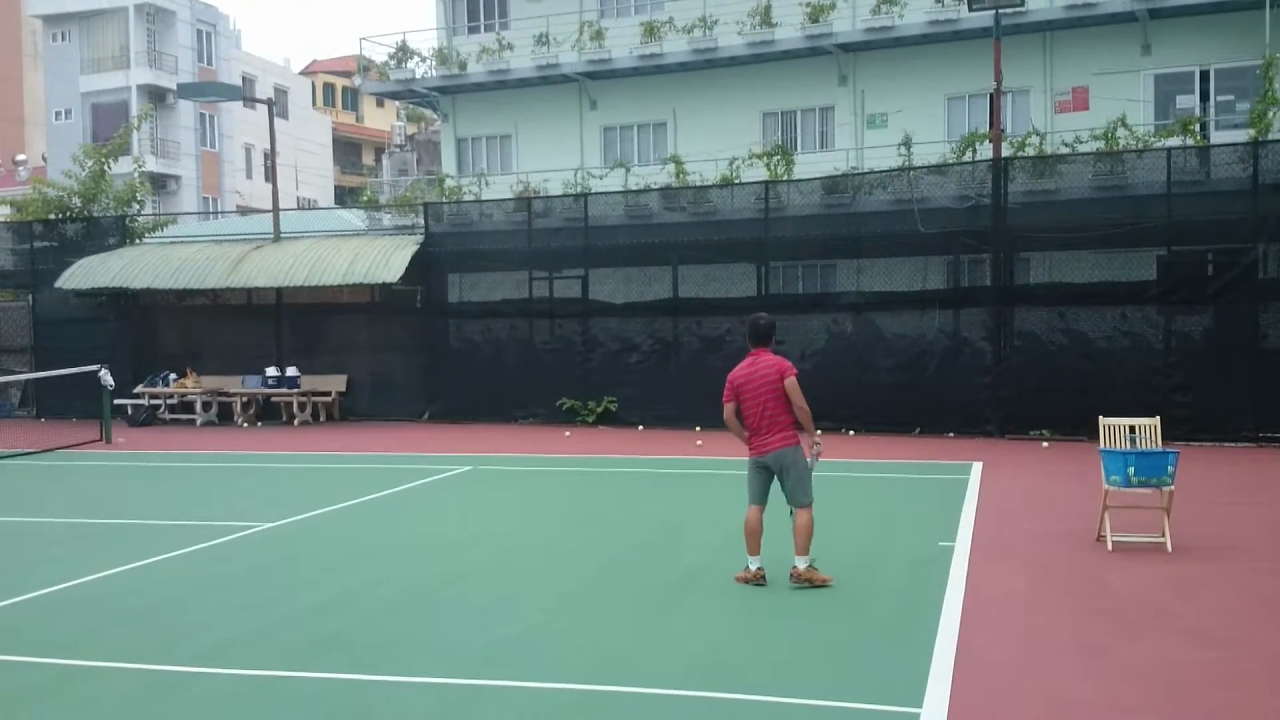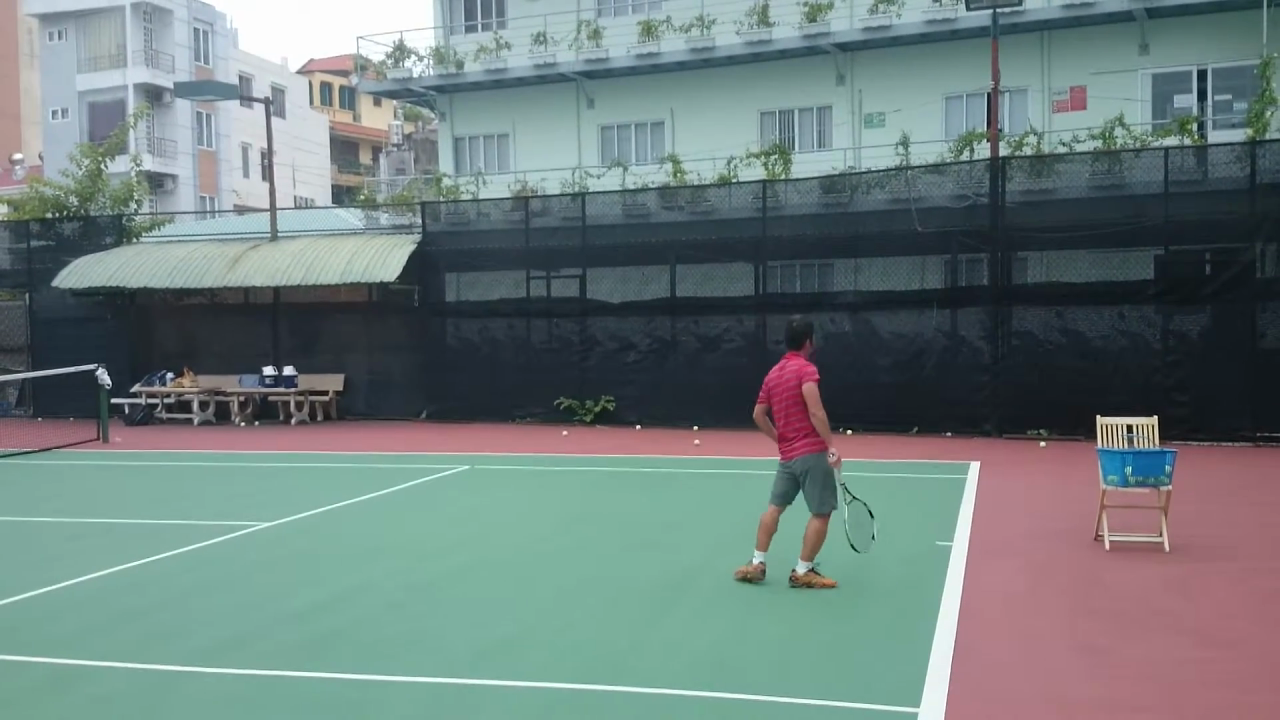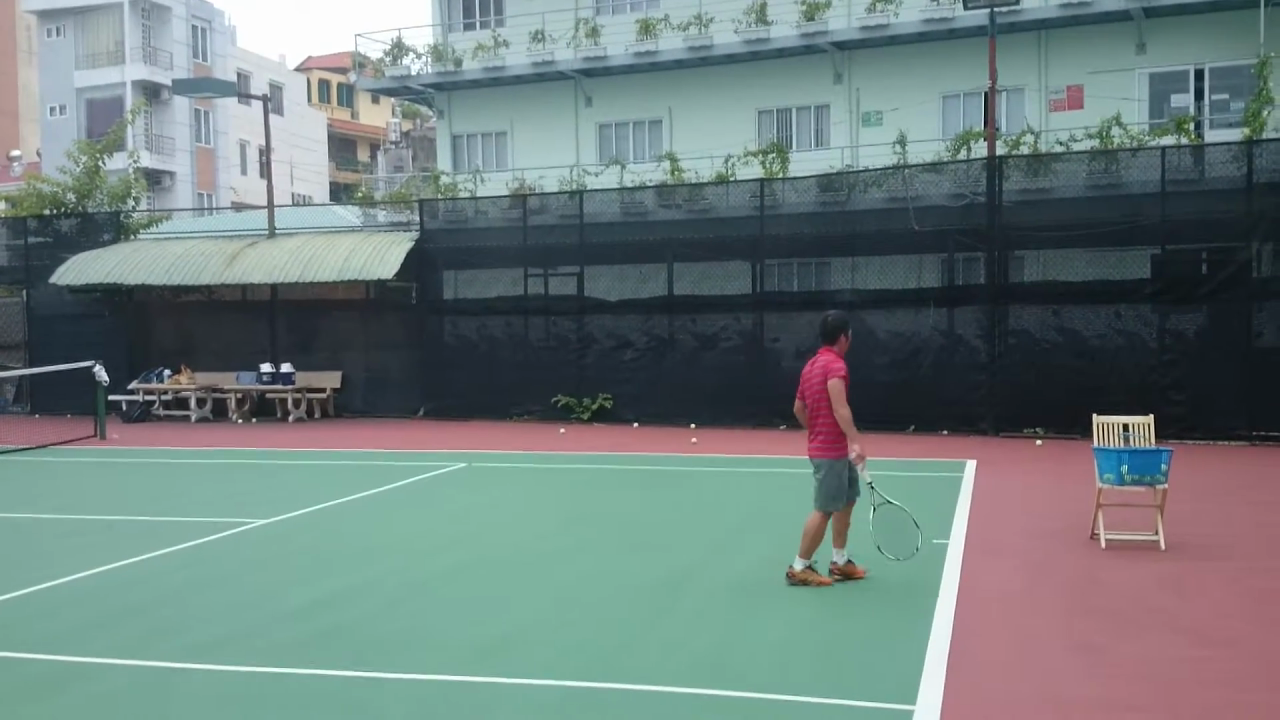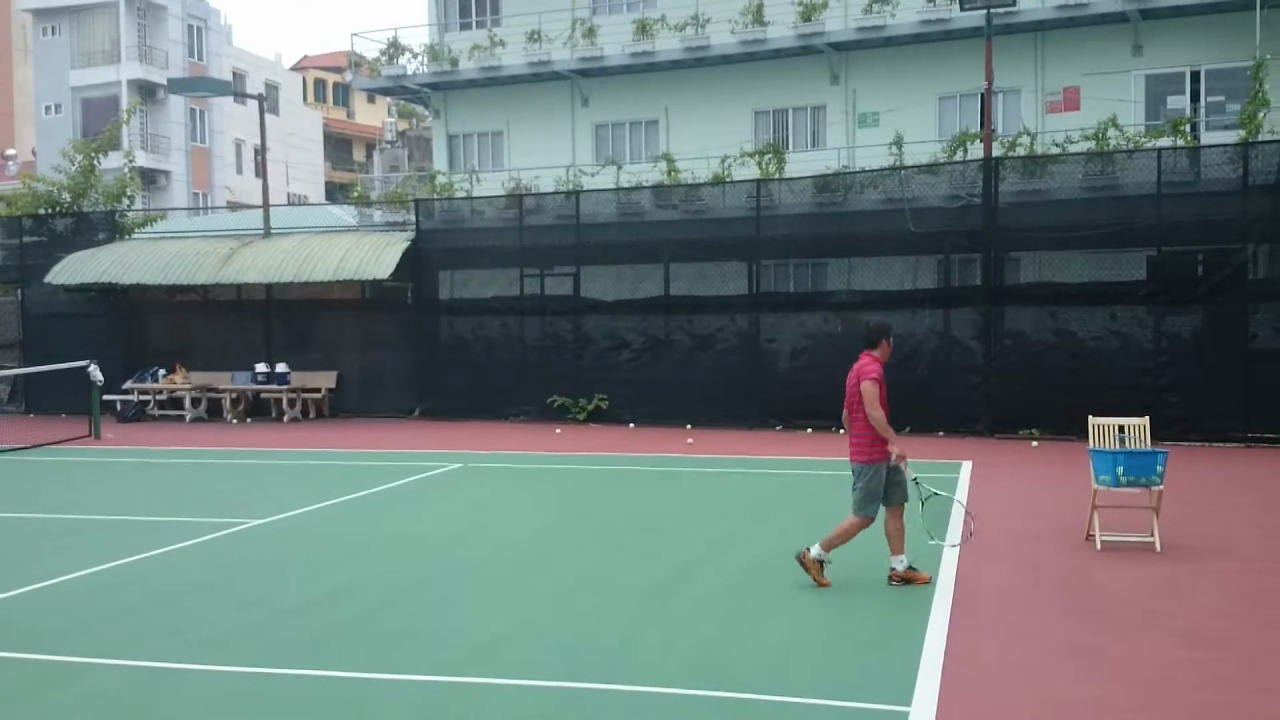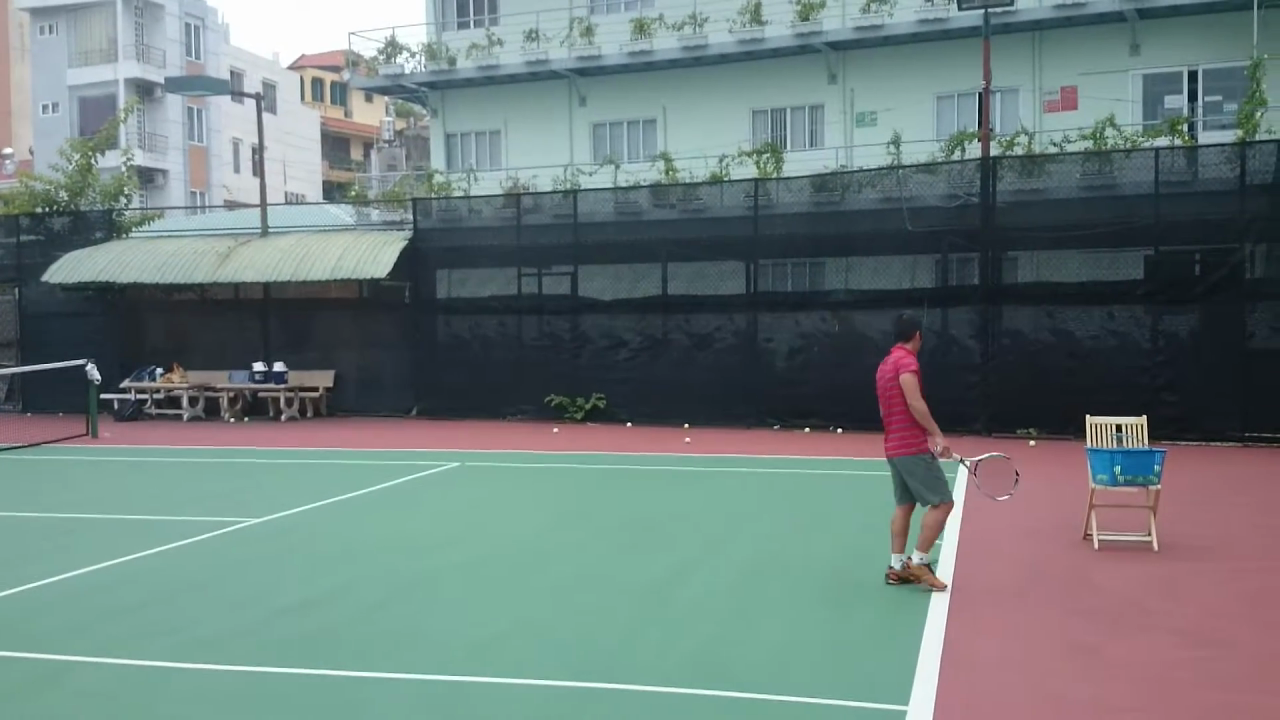
dt=0.3s
person 1, frame 1
left shoulder: (735, 374)
right shoulder: (781, 365)
left elbow: (728, 416)
right elbow: (799, 405)
right wrist: (812, 434)
left hip: (758, 452)
right hip: (786, 447)
left knee: (755, 507)
right knee: (803, 506)
left ankle: (754, 568)
right ankle: (802, 568)
person 1, frame 2
left shoulder: (773, 374)
right shoulder: (806, 369)
left elbow: (758, 414)
right elbow: (816, 412)
right wrist: (830, 444)
left hip: (787, 454)
right hip: (811, 452)
left knee: (775, 506)
right knee: (821, 513)
left ankle: (756, 564)
right ankle: (803, 571)
person 1, frame 3
left shoulder: (812, 365)
right shoulder: (835, 365)
left elbow: (798, 407)
right elbow: (840, 407)
right wrist: (855, 442)
left hip: (823, 447)
right hip: (833, 451)
left knee: (846, 502)
right knee: (822, 511)
left ankle: (840, 562)
right ankle: (800, 568)
person 1, frame 4
left shoulder: (859, 368)
right shoulder: (871, 368)
left elbow: (846, 416)
right elbow: (873, 410)
right wrist: (893, 441)
left hip: (876, 454)
right hip: (871, 456)
left knee: (896, 506)
right knee: (863, 517)
left ankle: (899, 568)
right ankle: (814, 555)
person 1, frame 5
left shoulder: (884, 364)
right shoulder: (906, 361)
right elbow: (914, 402)
right wrist: (937, 434)
left hip: (893, 447)
right hip: (912, 448)
left knee: (904, 506)
right knee: (942, 503)
left ankle: (897, 565)
right ankle: (917, 562)
